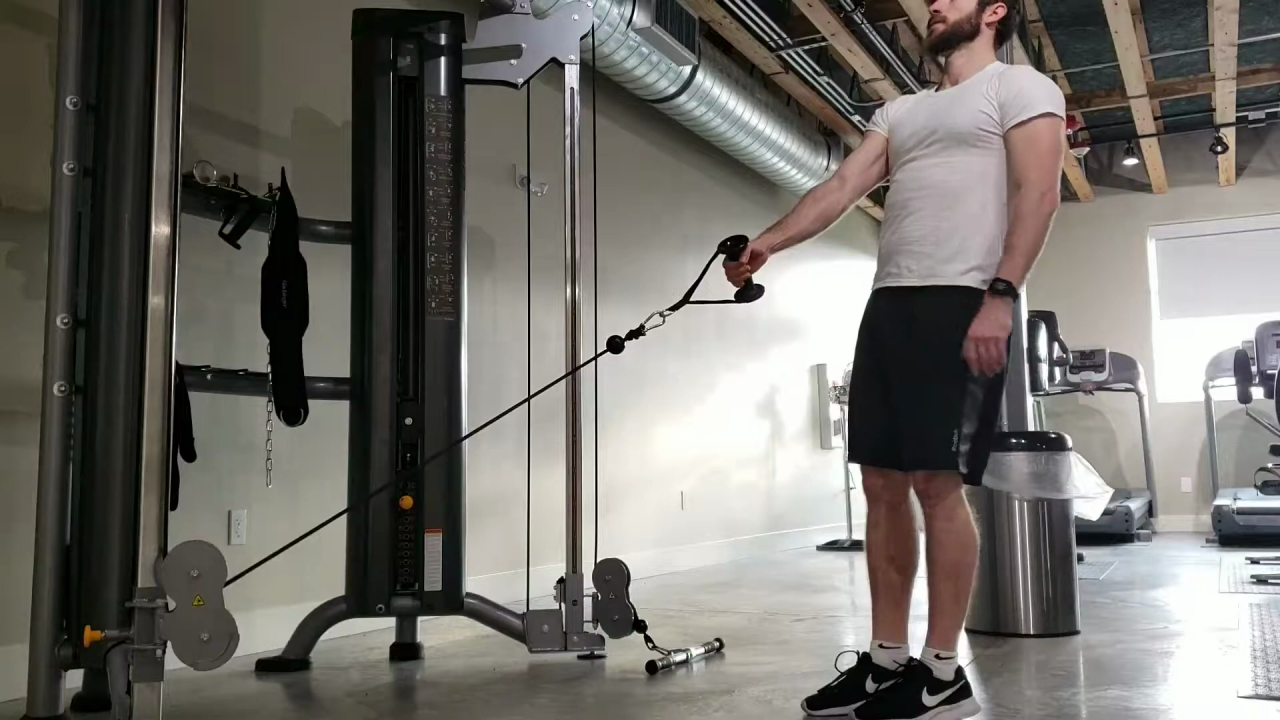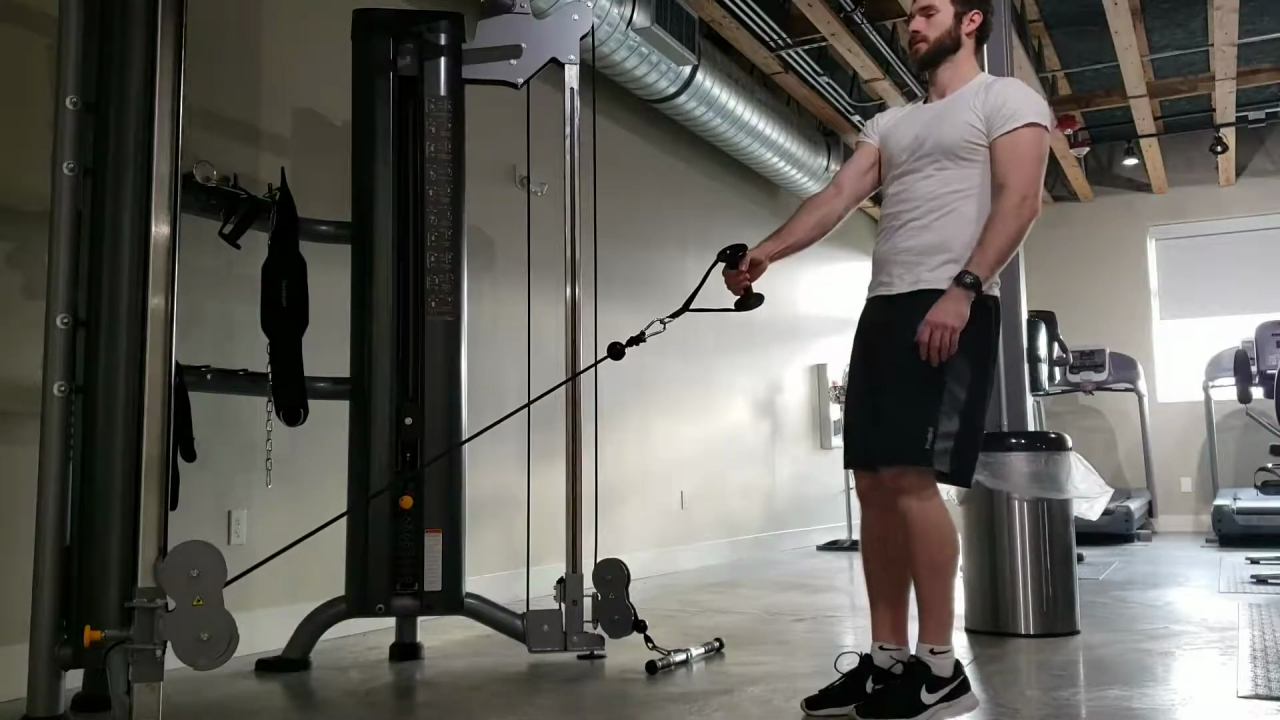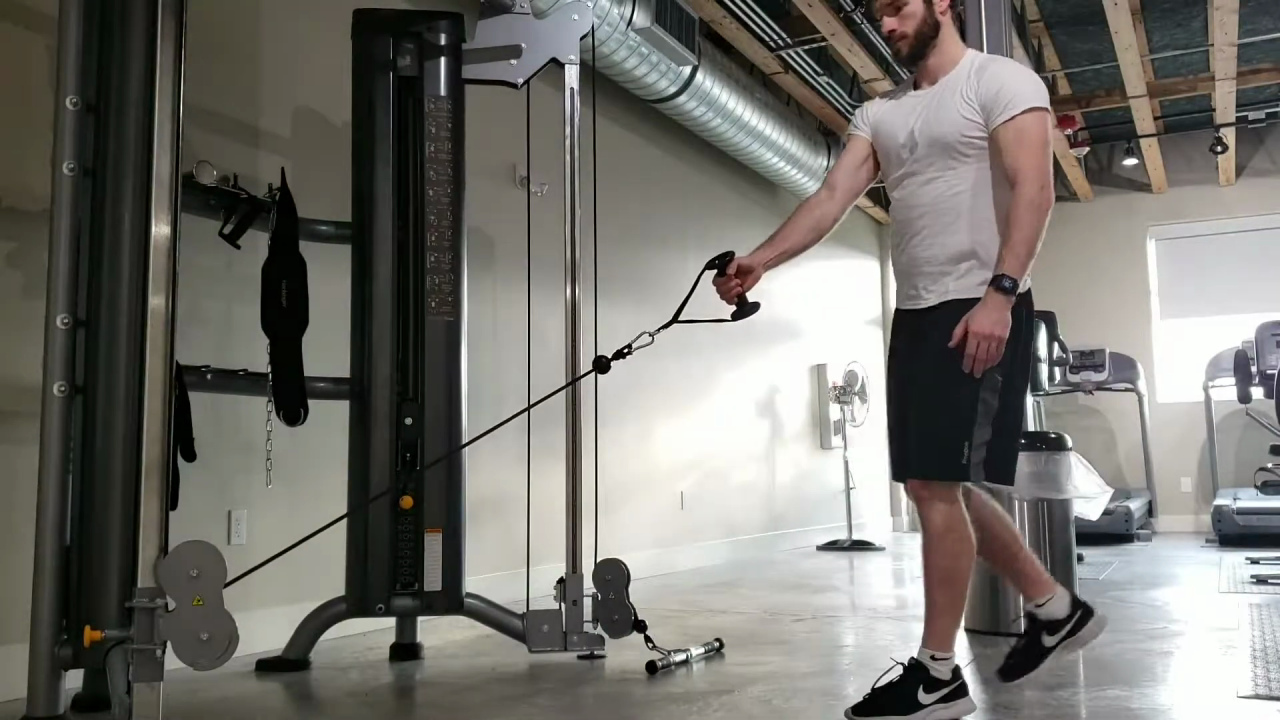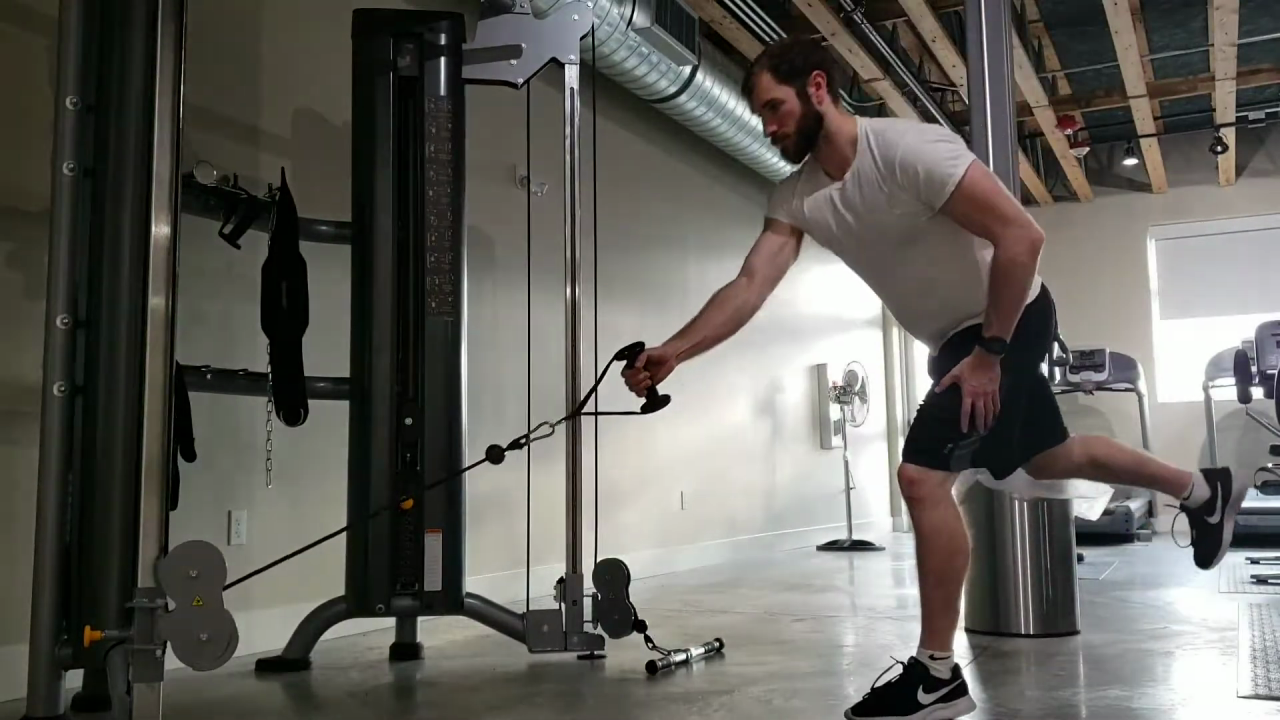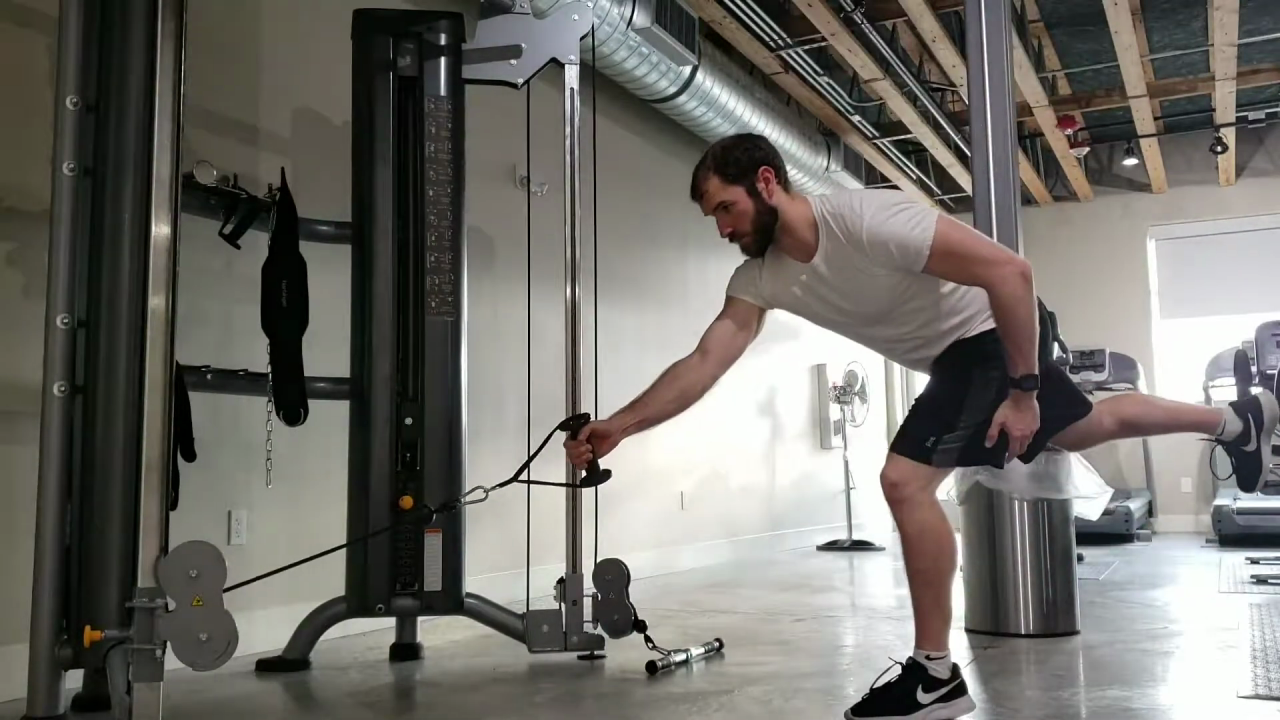
dt=1s
person 1, frame 1
left shoulder: (1021, 87)
right shoulder: (900, 111)
left elbow: (1038, 192)
right elbow: (842, 186)
left wrist: (1001, 295)
right wrist: (767, 242)
left hip: (962, 305)
right hip: (889, 304)
left knee: (937, 483)
right knee: (882, 483)
right ankle: (888, 659)
person 1, frame 2
left shoulder: (1006, 99)
right shoulder: (891, 122)
left elbow: (1019, 201)
right elbow: (836, 196)
left wrist: (962, 289)
right wrist: (765, 252)
left hip: (951, 311)
right hip: (883, 310)
left knee: (908, 477)
right knee: (873, 484)
right ankle: (888, 660)
person 1, frame 3
left shoulder: (1000, 80)
right shoulder: (880, 110)
left elbow: (1033, 189)
right elbow: (833, 196)
left wrist: (999, 291)
right wrist: (762, 260)
left hip: (979, 313)
right hip: (914, 315)
left knee: (938, 487)
right knee: (932, 487)
right ankle: (1056, 609)
person 1, frame 4
left shoulder: (909, 149)
right shoulder: (796, 198)
left elbow: (1021, 237)
right elbow: (750, 286)
left wrist: (991, 353)
right wrist: (675, 351)
left hip: (1007, 321)
right hip: (956, 335)
left knee: (922, 476)
right knee: (1049, 458)
right ankle: (1202, 490)
person 1, frame 5
left shoulder: (869, 219)
right shoulder: (759, 279)
left elbow: (1011, 272)
right elbow: (703, 364)
left wrist: (1021, 391)
right wrist: (617, 427)
left hip: (996, 332)
right hip: (955, 352)
left knee: (905, 478)
right knee: (1085, 427)
